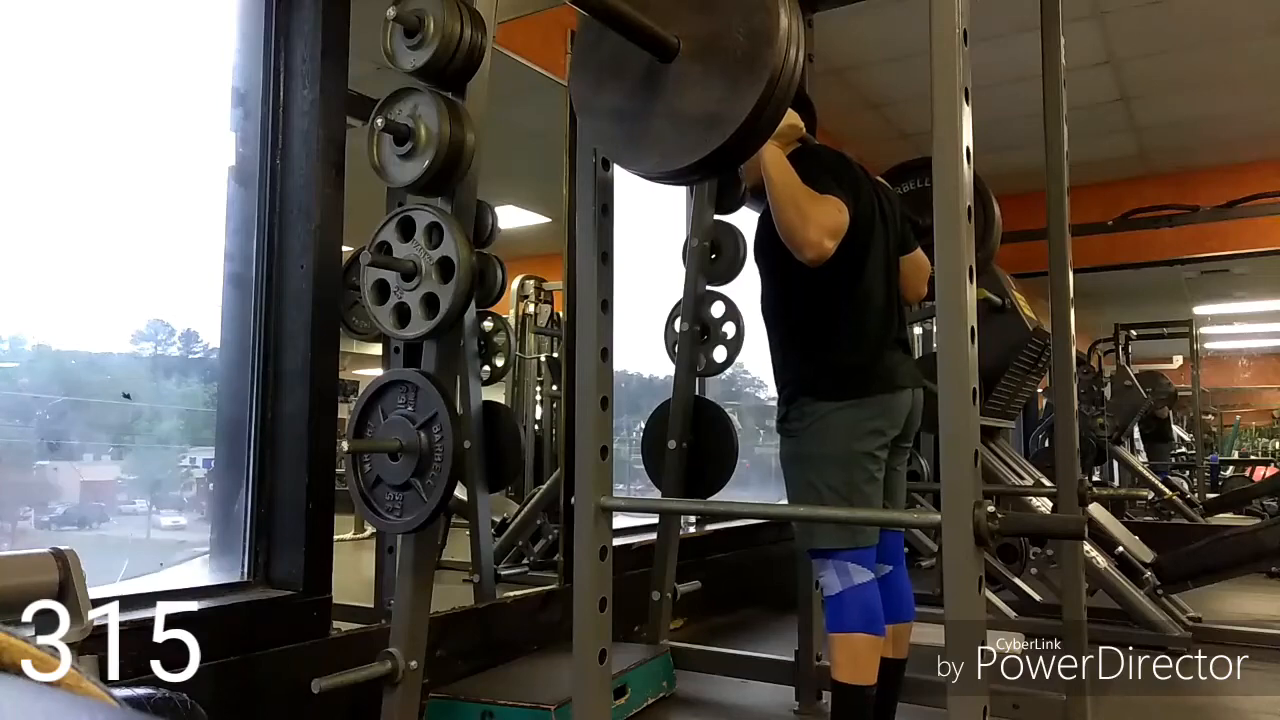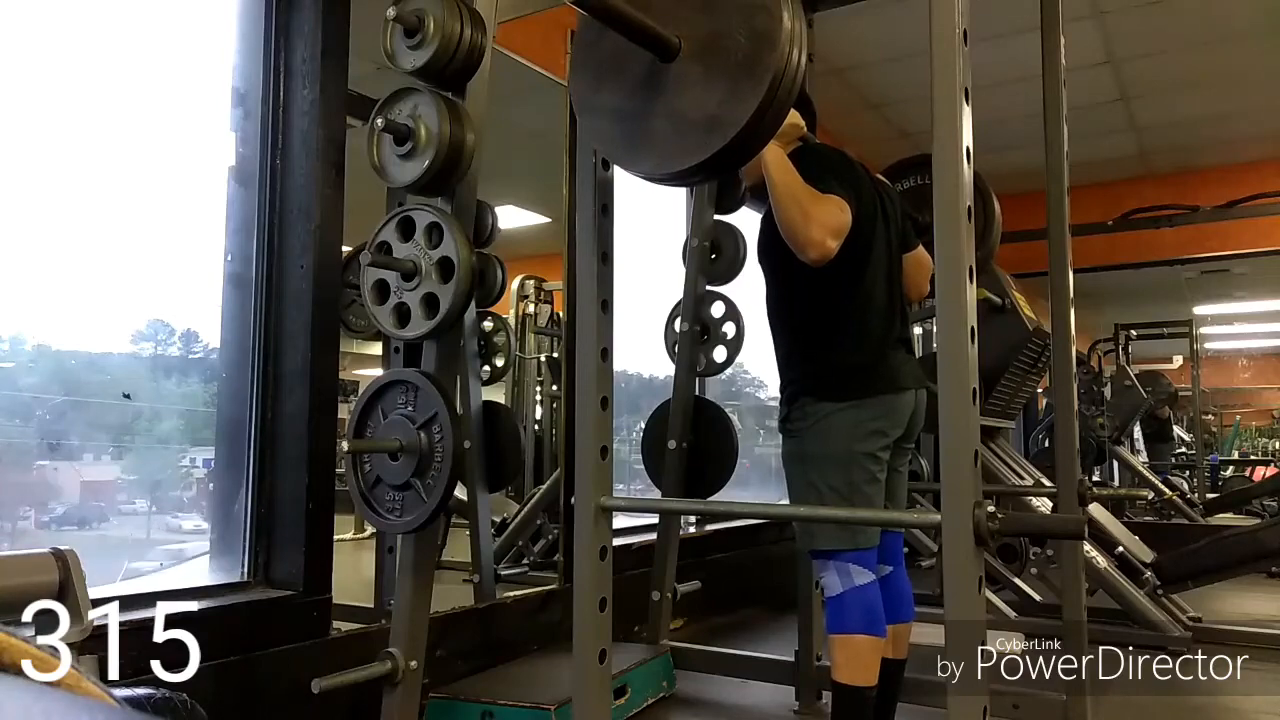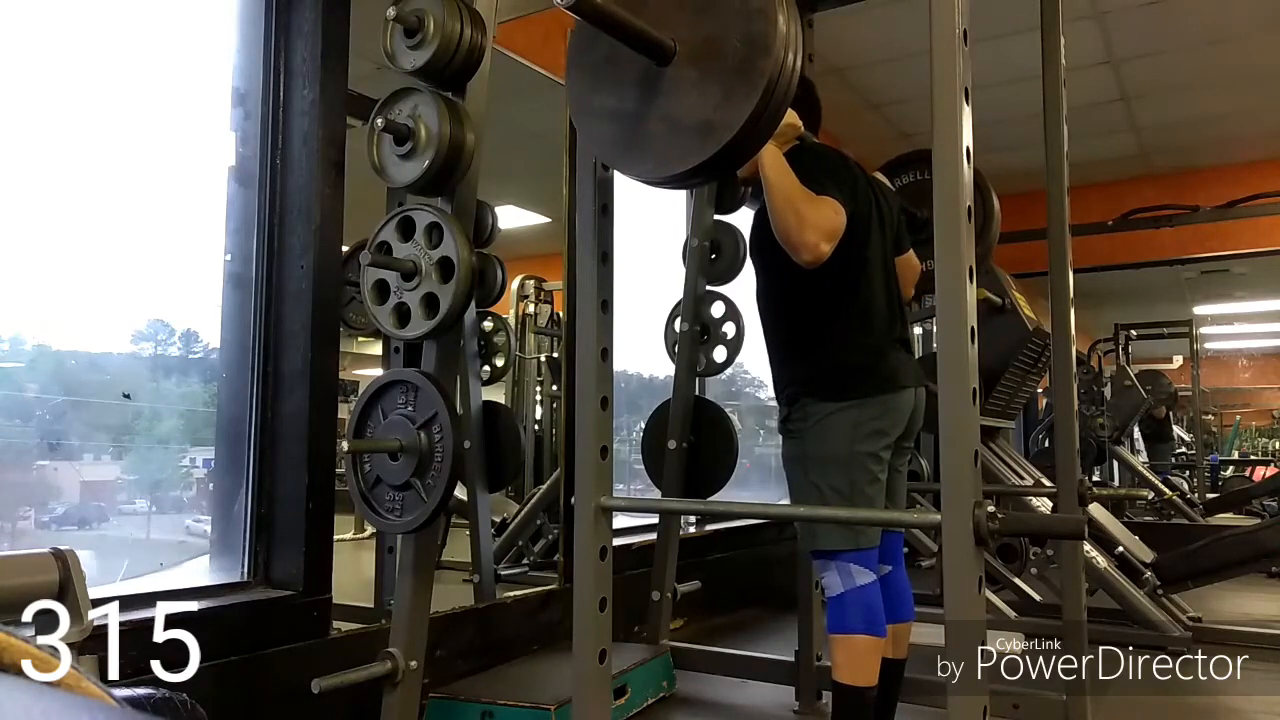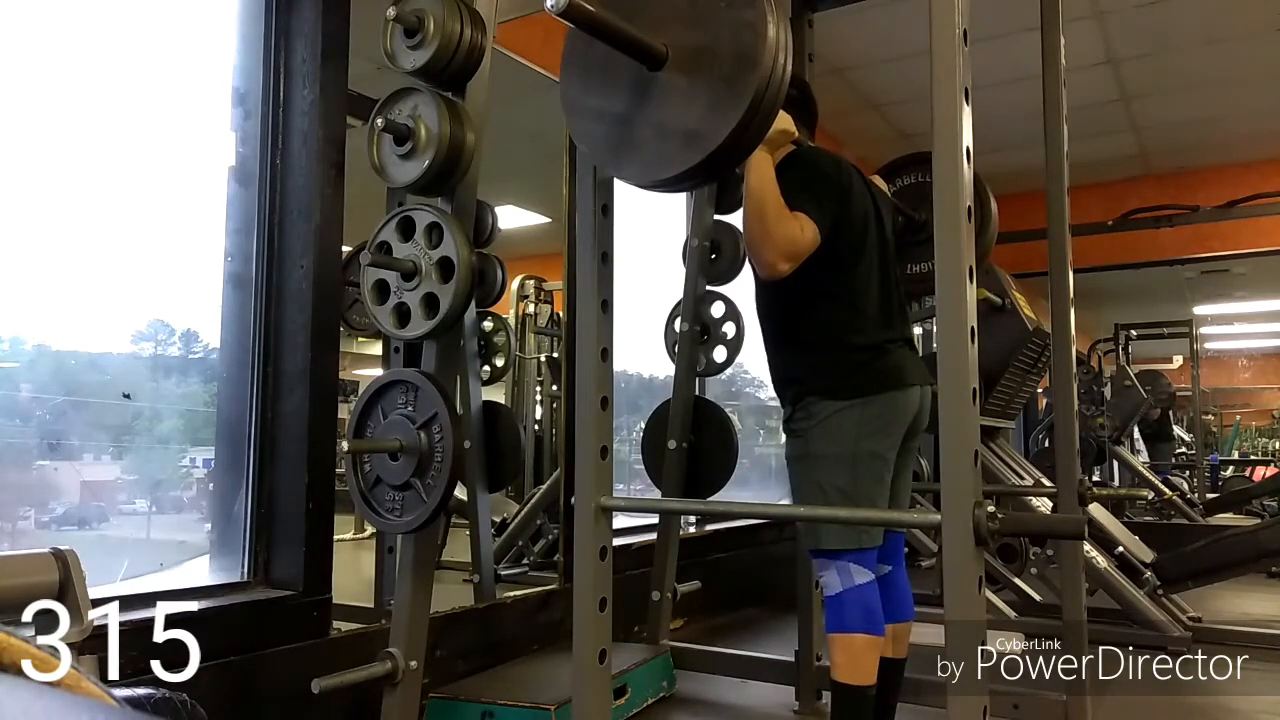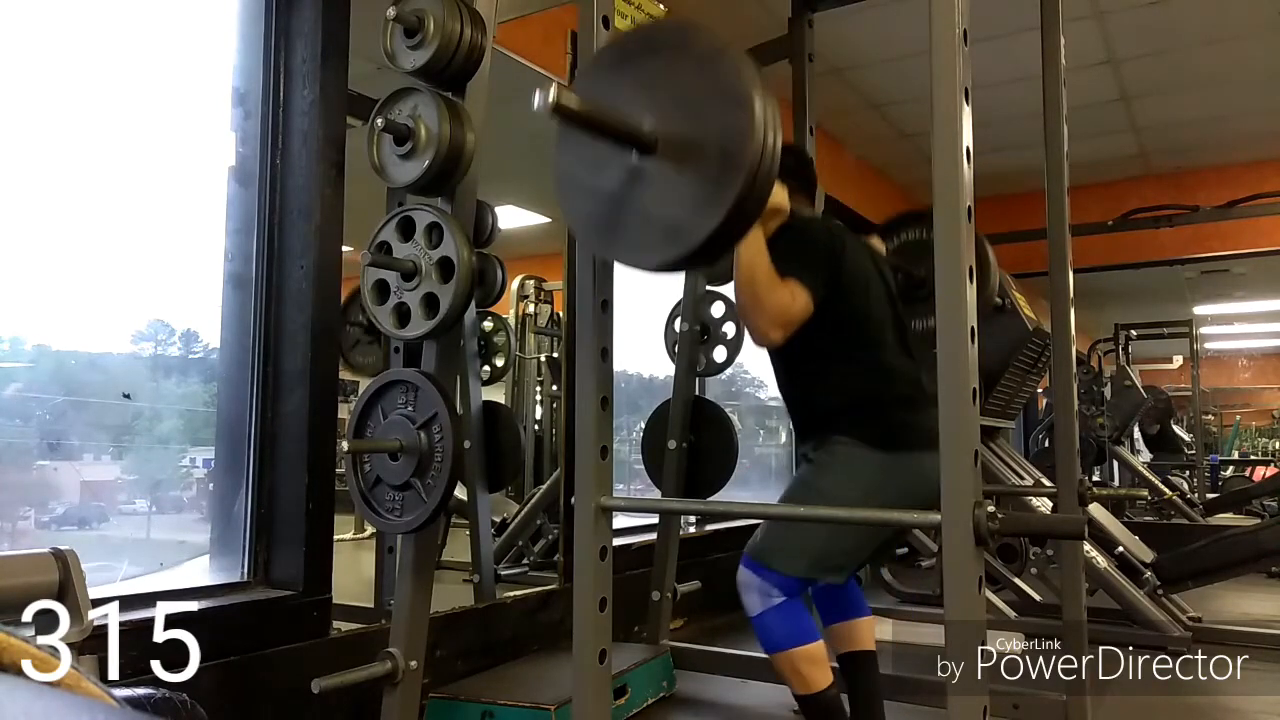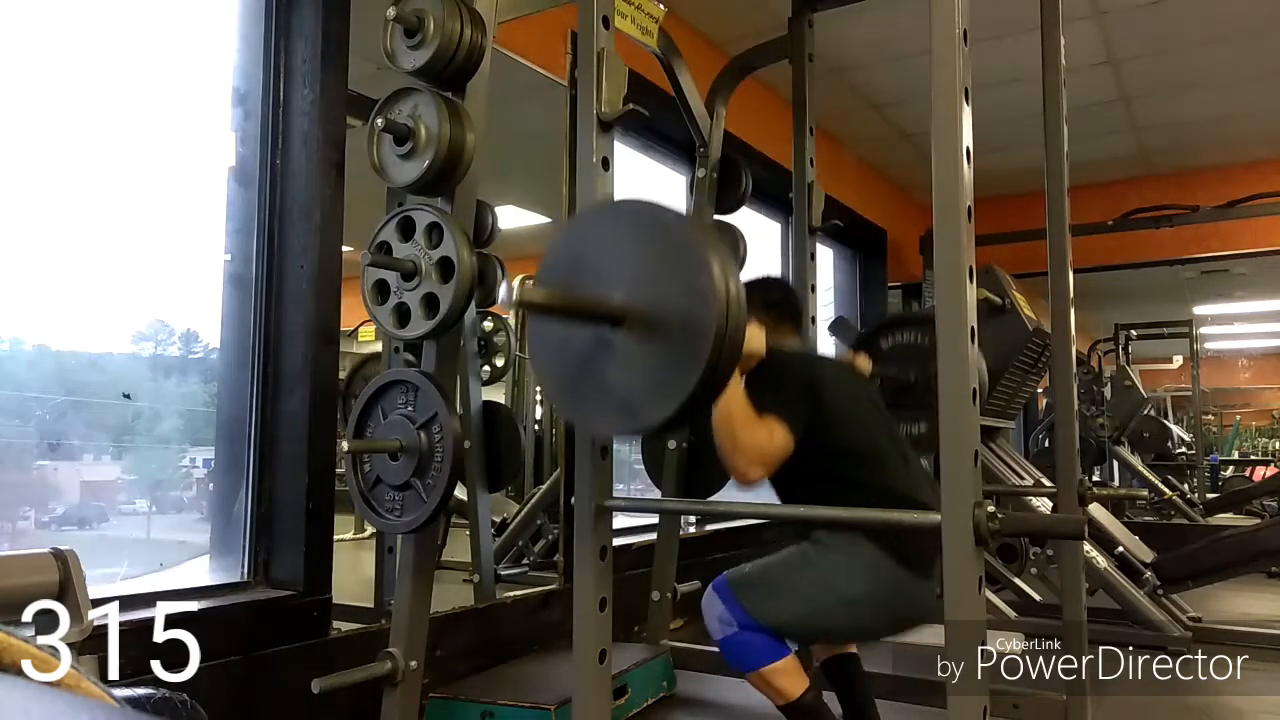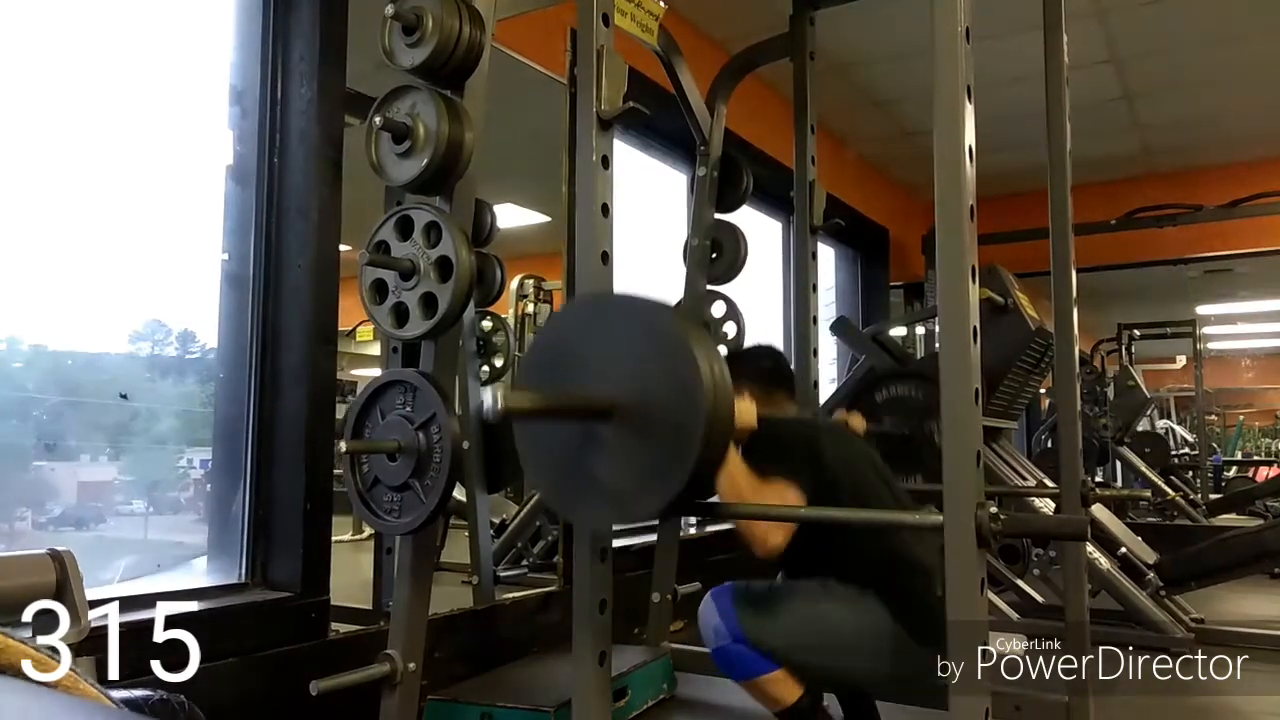
dt=0.7s
person 1, frame 1
left shoulder: (813, 166)
right shoulder: (862, 182)
left elbow: (815, 240)
right elbow: (915, 283)
left wrist: (767, 149)
left hip: (840, 397)
right hip: (889, 388)
left knee: (845, 567)
right knee: (881, 559)
person 1, frame 2
left shoulder: (815, 164)
right shoulder: (861, 180)
left elbow: (818, 239)
right elbow: (918, 280)
left wrist: (768, 147)
left hip: (841, 395)
right hip: (891, 387)
left knee: (846, 566)
right knee: (881, 560)
person 1, frame 3
left shoulder: (810, 165)
right shoulder: (859, 179)
left elbow: (811, 240)
right elbow: (906, 279)
left wrist: (768, 149)
left hip: (841, 395)
right hip: (890, 387)
left knee: (846, 566)
right knee: (880, 561)
person 1, frame 4
left shoulder: (805, 170)
right shoulder: (851, 179)
left elbow: (775, 255)
left wrist: (756, 150)
left hip: (846, 393)
right hip: (894, 384)
left knee: (844, 564)
right knee: (880, 560)
person 1, frame 5
left shoulder: (799, 237)
right shoulder: (842, 242)
left elbow: (770, 321)
left wrist: (747, 220)
left hip: (876, 445)
right hip: (914, 442)
left knee: (767, 579)
right knee: (825, 568)
person 1, frame 6
left shoulder: (779, 371)
right shoulder: (834, 369)
left elbow: (751, 462)
left hip: (894, 557)
right hip: (927, 550)
left knee: (728, 606)
right knee: (805, 587)
person 1, frame 7
left shoulder: (773, 438)
right shoulder: (826, 430)
left elbow: (769, 532)
left hip: (903, 624)
right hip: (928, 612)
left knee: (722, 615)
right knee: (795, 596)
